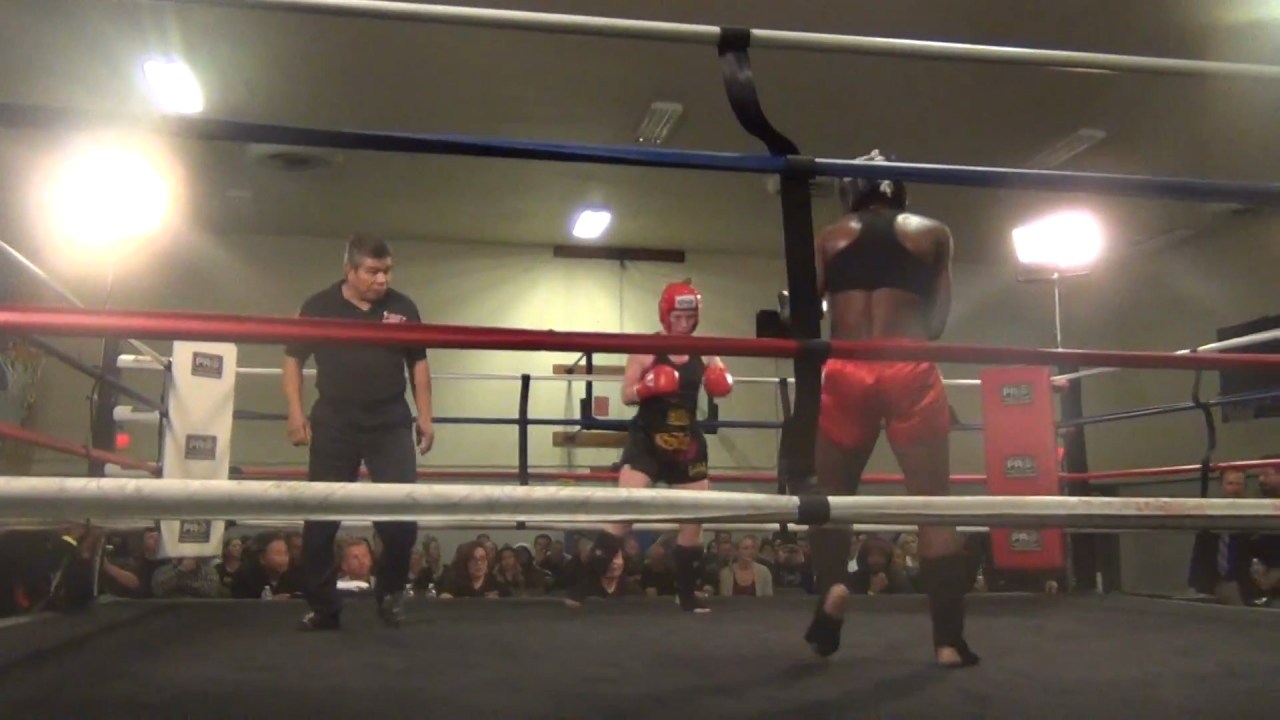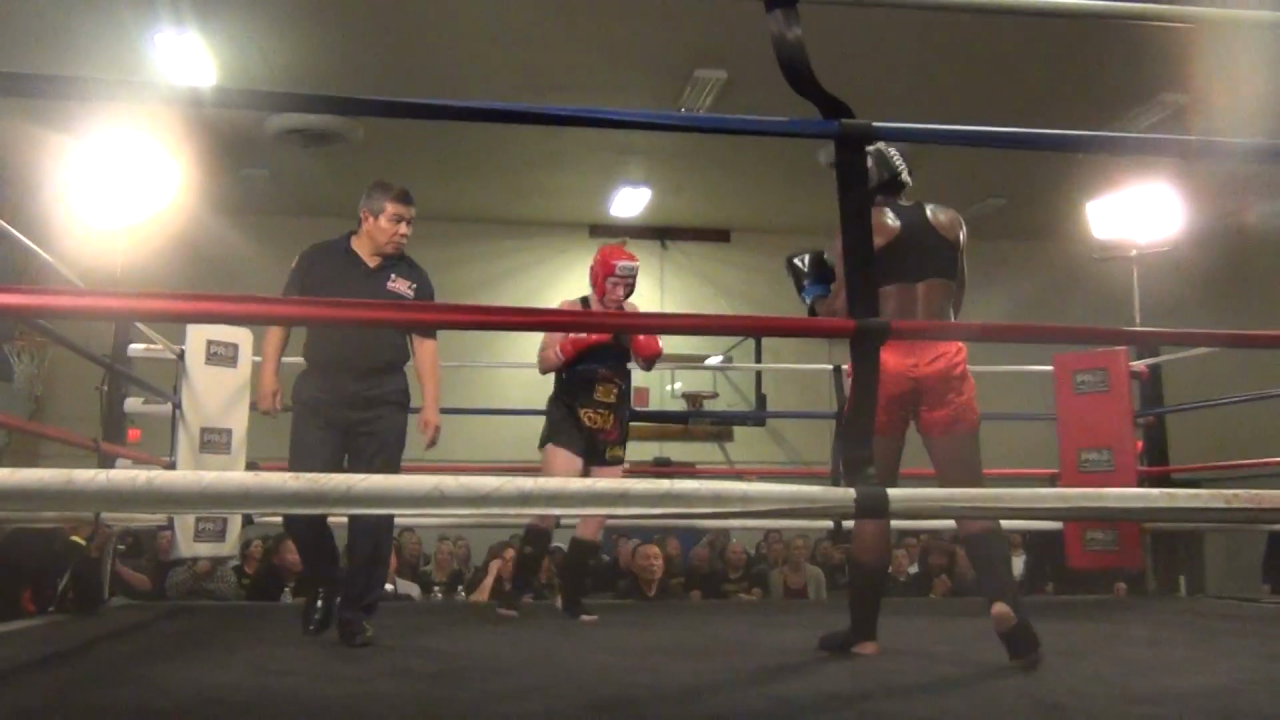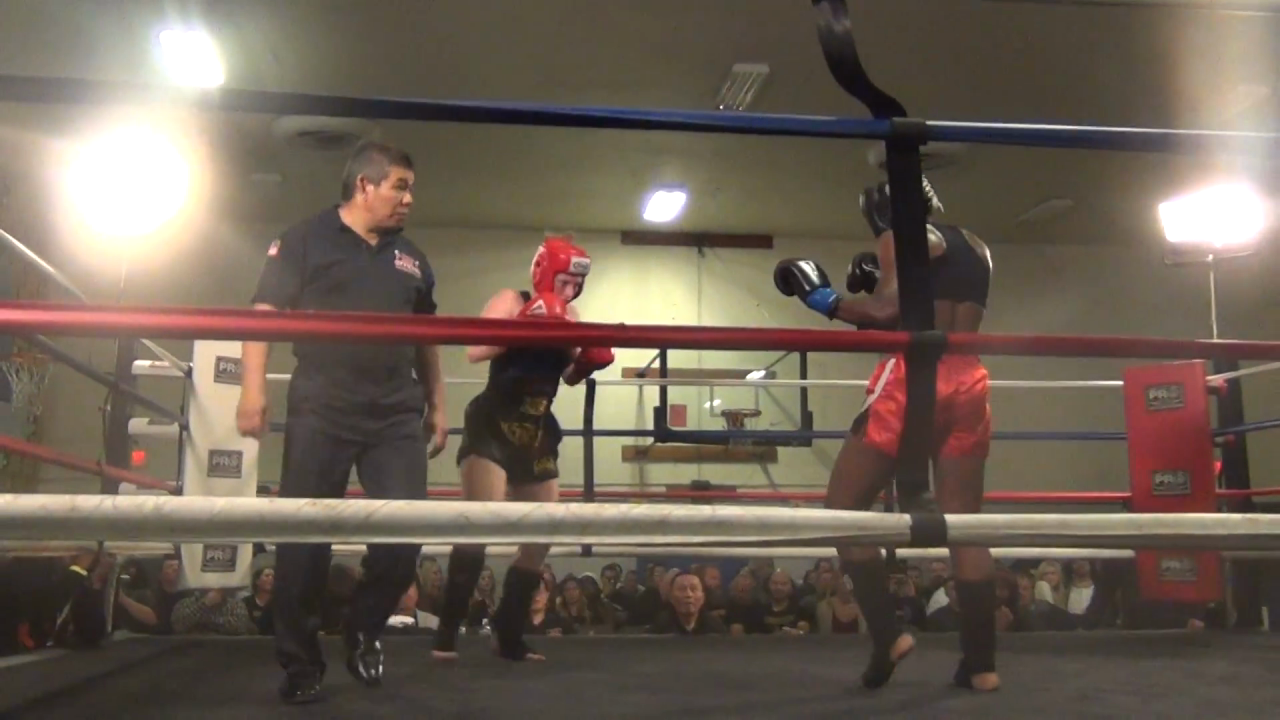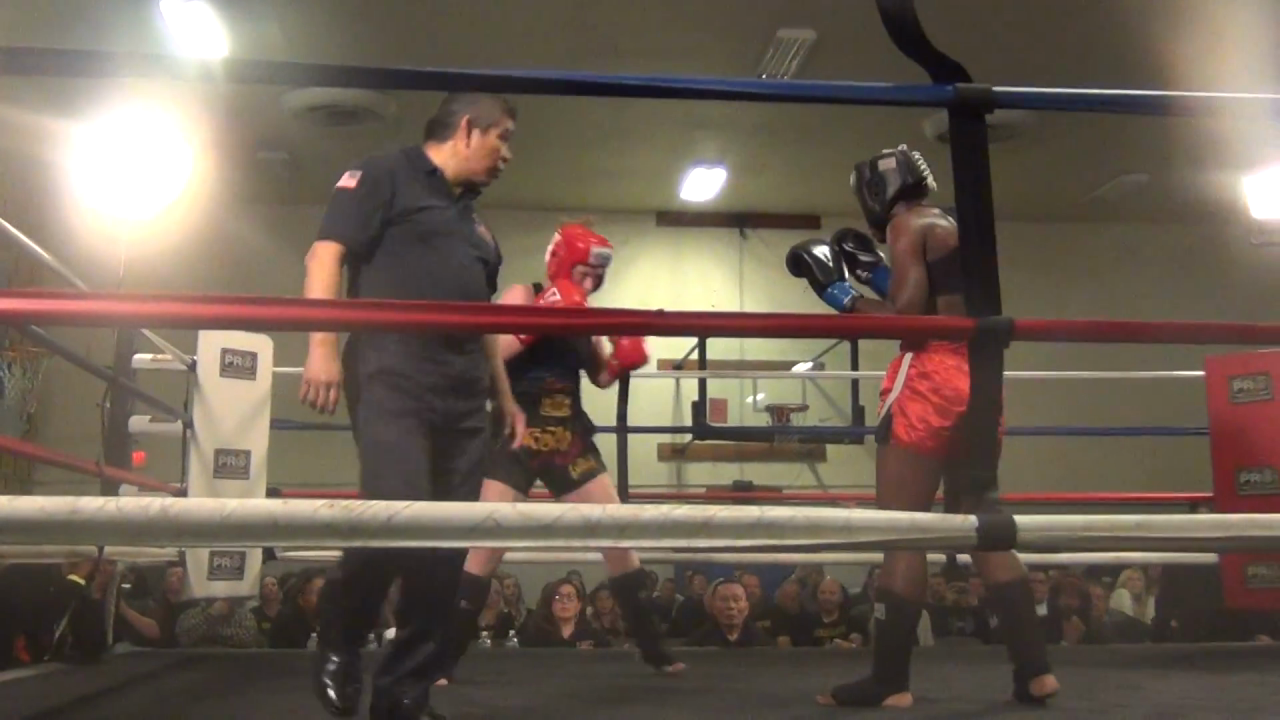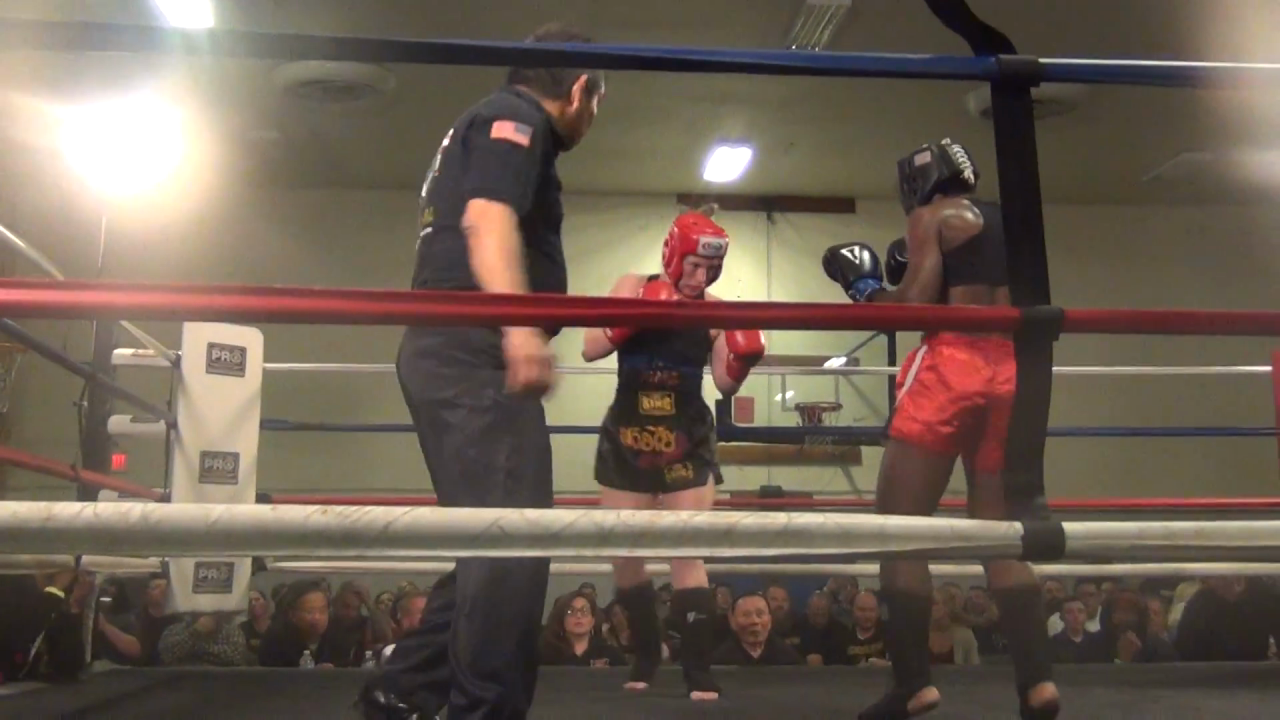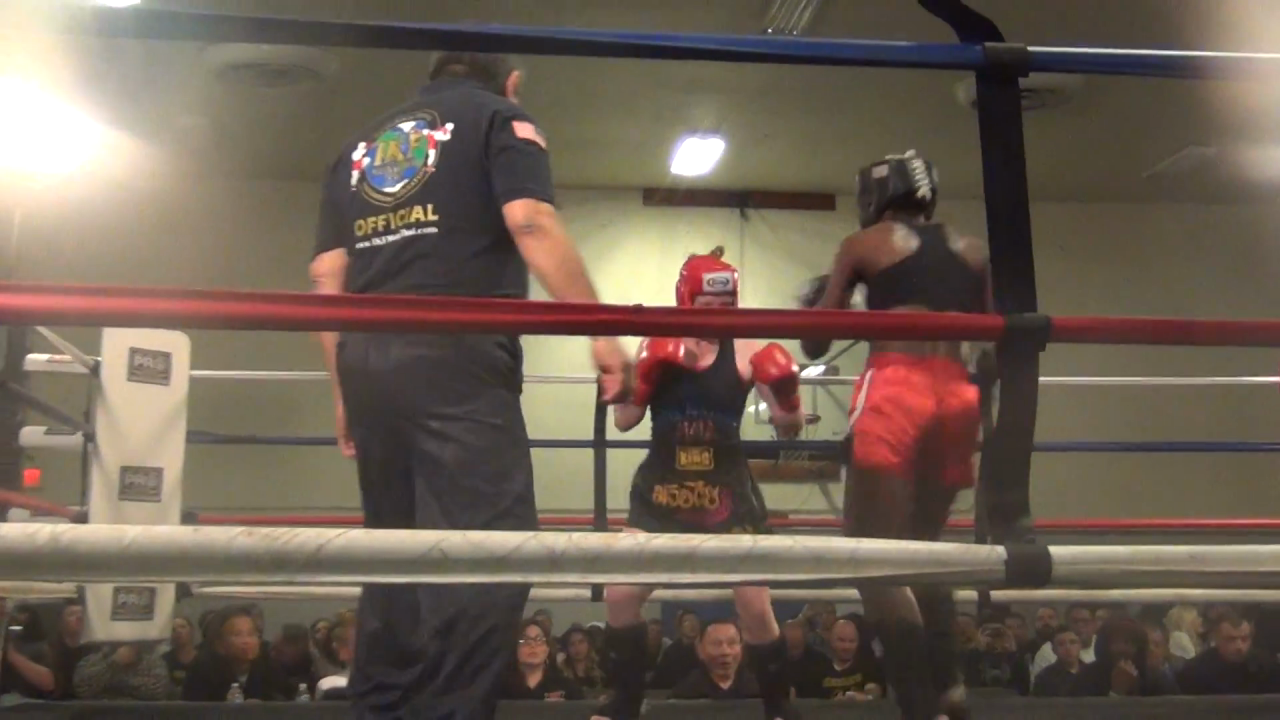
dt=0.5s
person 1, frame 1
left shoulder: (403, 308)
right shoulder: (319, 308)
left elbow: (418, 363)
right elbow: (293, 359)
left wrist: (424, 415)
right wrist: (296, 412)
left hip: (390, 424)
right hip: (333, 423)
right knee: (322, 516)
left ankle: (391, 590)
right ankle: (322, 605)
person 1, frame 2
left shoulder: (412, 278)
right shoulder: (317, 260)
left elbow: (425, 343)
left wrist: (431, 404)
right wrist: (268, 375)
left hip: (382, 403)
right hip: (319, 397)
left knee: (373, 510)
left ankle: (355, 611)
right ankle: (324, 584)
person 1, frame 3
left shoulder: (411, 257)
right shoulder: (305, 240)
left elbow: (425, 337)
right elbow: (265, 314)
left wrist: (435, 405)
right wrist: (253, 385)
left hip: (396, 410)
right hip: (323, 407)
right knee: (306, 534)
left ankle: (364, 630)
right ankle: (299, 665)
person 1, frame 4
left shoulder: (474, 219)
right shoulder: (382, 176)
right elbow: (325, 256)
left wrist: (504, 396)
right wrist: (323, 343)
left hip: (463, 392)
right hip: (391, 375)
left knee: (445, 543)
right ankle: (339, 643)
person 1, frame 5
left shoulder: (478, 138)
right shoulder: (509, 122)
right elbow: (487, 219)
left wrist: (515, 331)
right wrist: (520, 326)
left hip: (447, 354)
right hip: (474, 350)
person 1, frame 6
left shoulder: (365, 145)
right shoulder: (502, 118)
left elbow: (328, 275)
right elbow: (531, 221)
left wrist: (345, 387)
right wrist: (602, 332)
left hip: (370, 361)
right hip: (456, 361)
person 2, frame 1
left shoulder: (832, 236)
right shoulder: (932, 234)
right elbow: (935, 323)
left hip: (846, 370)
right hip: (912, 370)
left knee: (831, 496)
left ankle: (832, 587)
right ankle: (950, 640)
person 2, frame 2
left shoulder: (863, 229)
right shoulder: (951, 221)
left elbow: (842, 314)
left wrist: (811, 290)
left hip: (884, 362)
right hip: (943, 357)
right knee: (966, 494)
left ankle: (862, 630)
right ankle: (1004, 604)
person 2, frame 3
left shoulder: (899, 239)
right shoulder: (977, 247)
left elbow: (887, 312)
left wrist: (823, 296)
left hip: (912, 377)
right hip: (968, 381)
left knee: (843, 504)
left ankle: (887, 634)
right ankle: (981, 661)
person 2, frame 4
left shoulder: (908, 225)
right shoulder: (967, 228)
left elbow: (905, 318)
left wrist: (838, 291)
right wrist: (876, 270)
left hip: (930, 377)
right hip: (977, 375)
left ankle: (889, 680)
right ankle: (1033, 668)
person 2, frame 5
left shoulder: (931, 216)
right shoulder: (1012, 223)
left elbow: (917, 303)
left wrist: (867, 287)
left hip: (948, 368)
right hip: (1007, 373)
person 2, frame 6
left shoulder: (864, 243)
right shoulder: (972, 248)
left elbow: (815, 341)
left wrist: (815, 306)
left hip: (895, 393)
right hip: (956, 395)
right knee: (921, 548)
person 3, frame 1
right shoulder: (646, 349)
left elbow: (713, 387)
right elbow: (628, 396)
left wrist: (720, 382)
right wrist: (647, 387)
left hip: (688, 442)
right hip: (647, 439)
left knee: (692, 524)
left ankle: (687, 594)
person 3, frame 2
left shoulder: (630, 314)
right shoulder: (572, 310)
left elbow: (644, 363)
right elbow: (544, 364)
left wrist: (650, 350)
right wrist: (575, 341)
left hip: (611, 422)
right hip: (569, 416)
left knee: (595, 515)
left ankle: (573, 599)
right ankle: (516, 590)
person 3, frame 3
left shoulder: (567, 319)
right shoulder: (510, 302)
left elbow: (572, 374)
right elbow: (476, 350)
left wrist: (593, 358)
right wrist: (526, 323)
left hip: (536, 433)
right hip: (492, 424)
left knee: (538, 540)
left ankle: (508, 636)
right ankle: (446, 633)
person 3, frame 4
left shoulder: (584, 312)
right shoulder: (521, 297)
left elbow: (598, 376)
left wrist: (621, 361)
left hip: (570, 438)
right hip: (516, 435)
right knee: (487, 544)
left ankle: (651, 645)
right ankle: (443, 656)
person 3, frame 5
left shoulder: (714, 309)
right shoulder: (632, 288)
left elbow: (725, 383)
right elbow: (590, 350)
left wrist: (743, 358)
left hip: (688, 441)
right hip: (627, 438)
left knee: (685, 555)
right knee: (626, 557)
left ankle: (698, 674)
right ankle: (646, 655)
person 3, frame 6
left shoulder: (745, 351)
right shoulder: (657, 342)
left elbow: (789, 425)
right elbow: (623, 420)
left wrist: (785, 388)
right wrist: (646, 375)
left hip: (726, 494)
right hip: (662, 490)
left knee: (753, 606)
right knee: (620, 595)
